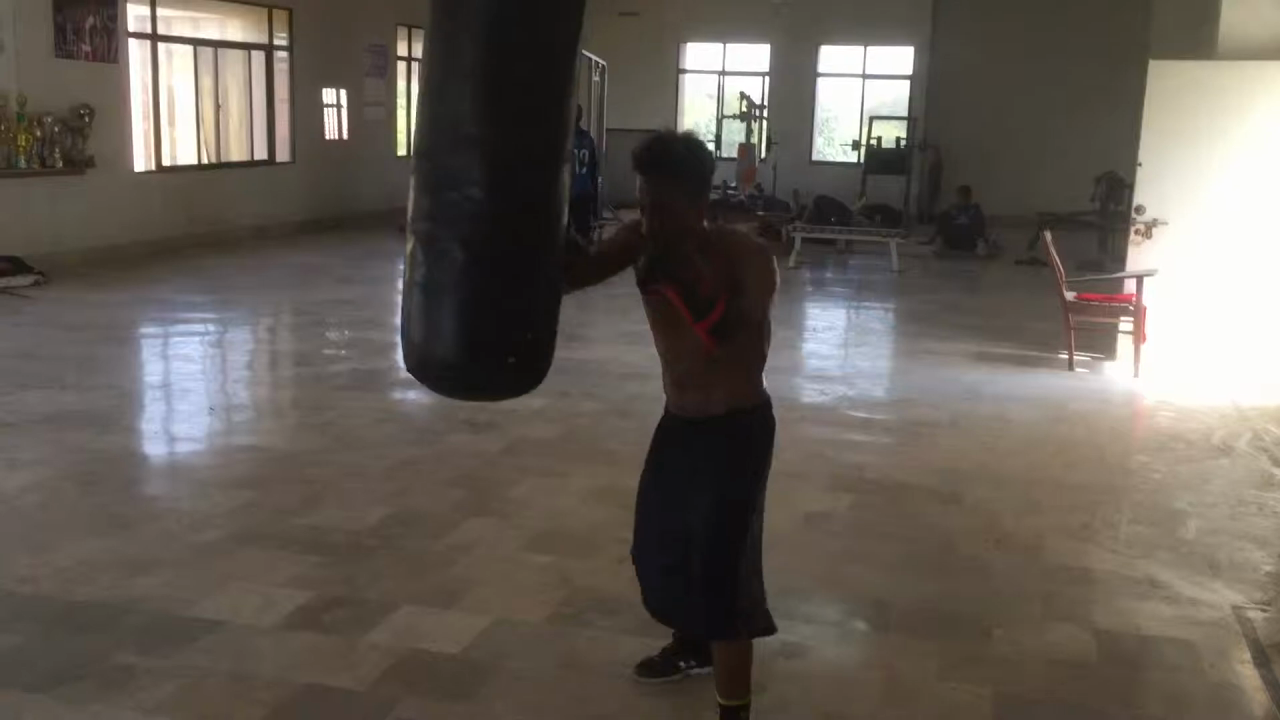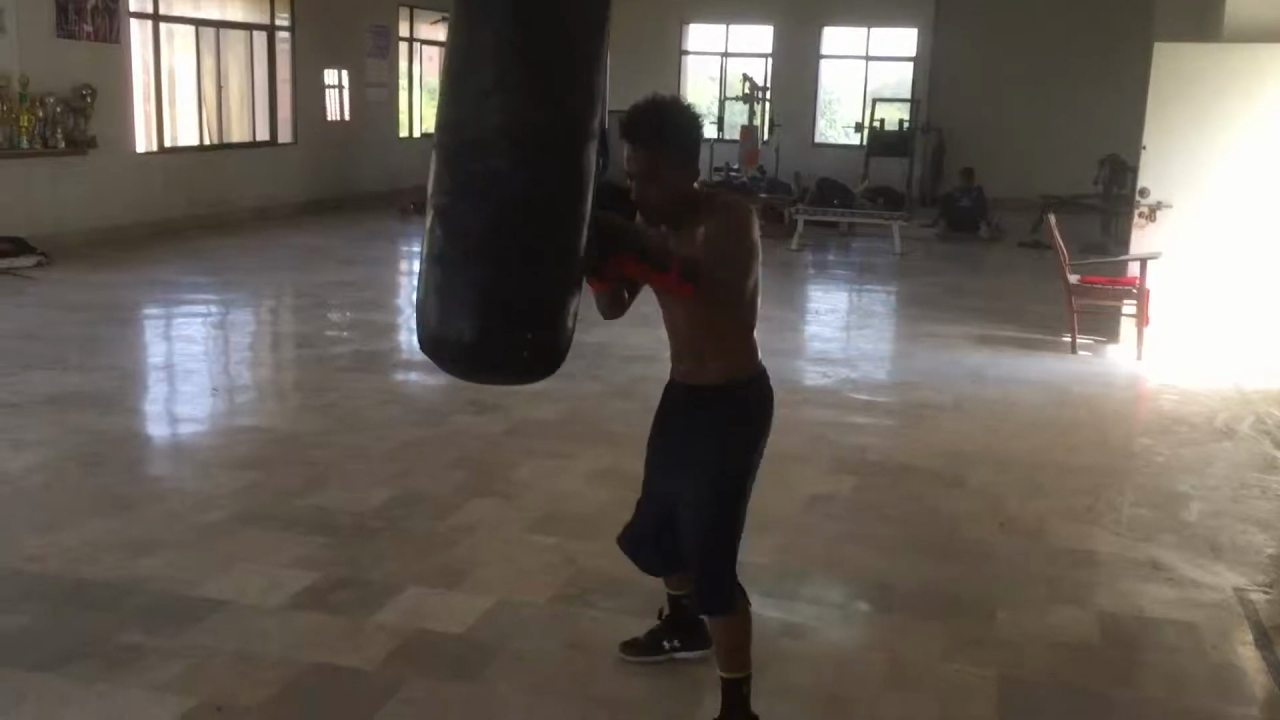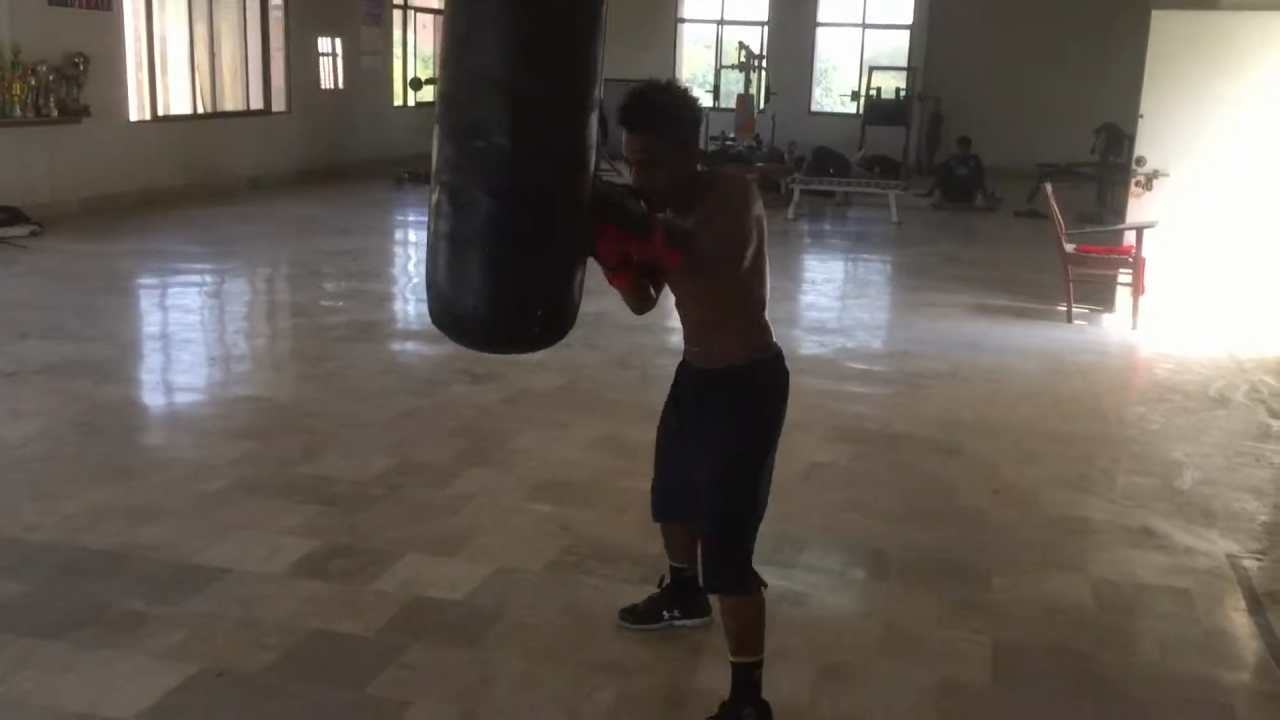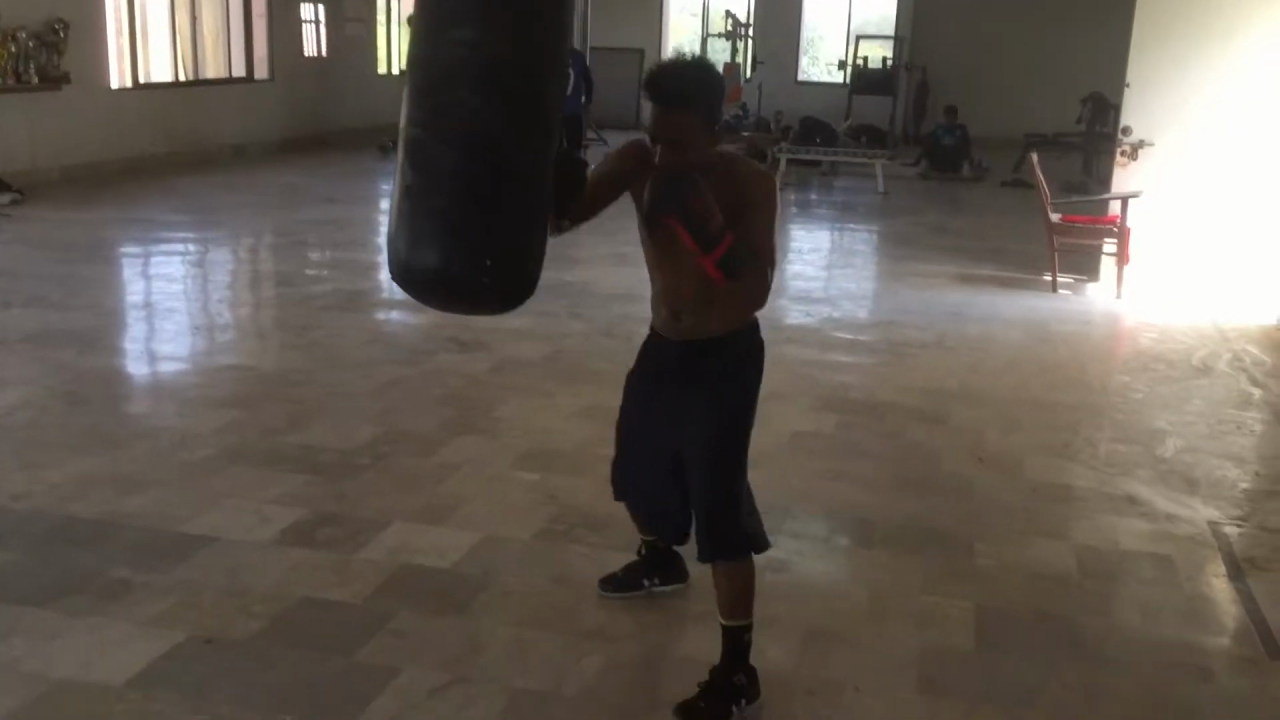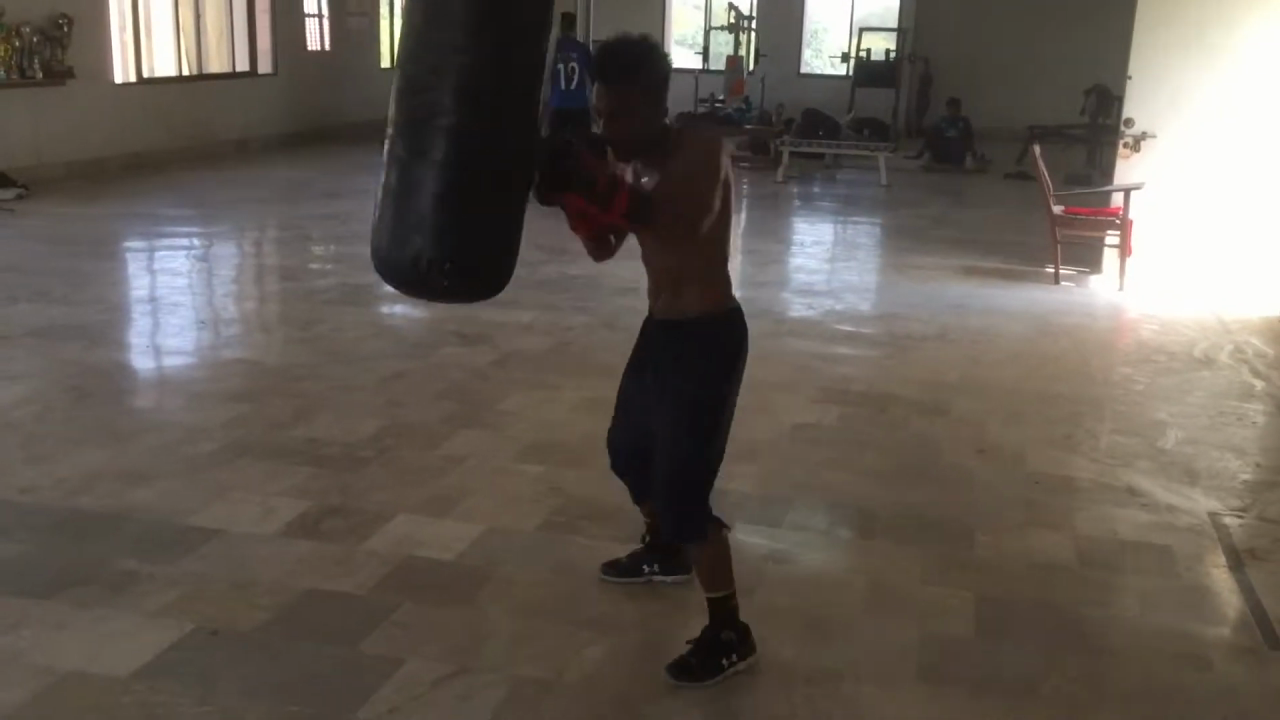
dt=0.3s
person 1, frame 1
left shoulder: (746, 257)
right shoulder: (641, 240)
left elbow: (751, 360)
right elbow: (570, 275)
left wrist: (696, 289)
left hip: (736, 433)
right hip: (677, 425)
left knee: (720, 586)
right knee: (657, 555)
right ankle: (692, 644)
person 1, frame 2
left shoulder: (730, 220)
right shoulder: (650, 220)
left elbow: (726, 303)
right elbow: (613, 309)
left wrist: (660, 256)
right wrist: (605, 248)
left hip: (735, 403)
right hip: (682, 394)
left knee: (711, 557)
right knee: (659, 521)
right ankle: (684, 625)
person 1, frame 3
left shoulder: (732, 195)
right shoulder: (658, 205)
left elbow: (722, 270)
right elbow: (640, 303)
left wrist: (634, 224)
right wrist: (614, 243)
left hip: (749, 383)
right hip: (695, 374)
left knee: (726, 545)
right knee: (674, 494)
right ankle: (682, 594)
person 1, frame 4
left shoulder: (750, 183)
right shoulder: (635, 161)
left elbow: (756, 290)
right elbow: (564, 216)
left wrist: (704, 224)
left hip: (728, 357)
right hip: (661, 348)
left knee: (721, 511)
right knee: (641, 468)
right ankle: (660, 560)
person 1, frame 5
left shoulder: (702, 151)
right shoulder: (622, 158)
left elbow: (683, 229)
right elbow: (602, 248)
left wrist: (589, 185)
right wrist: (570, 187)
left hip: (709, 338)
right hip: (661, 328)
left knee: (683, 490)
right knee: (633, 450)
left ankle: (728, 633)
right ankle: (663, 549)
